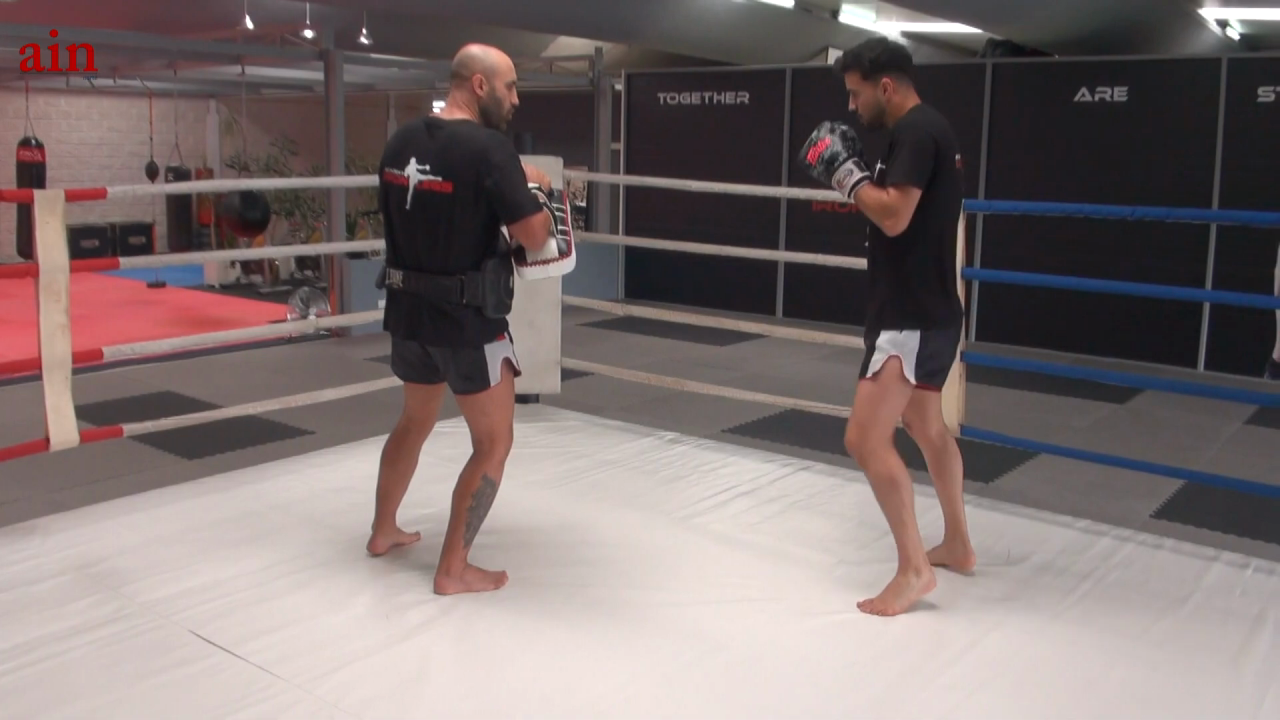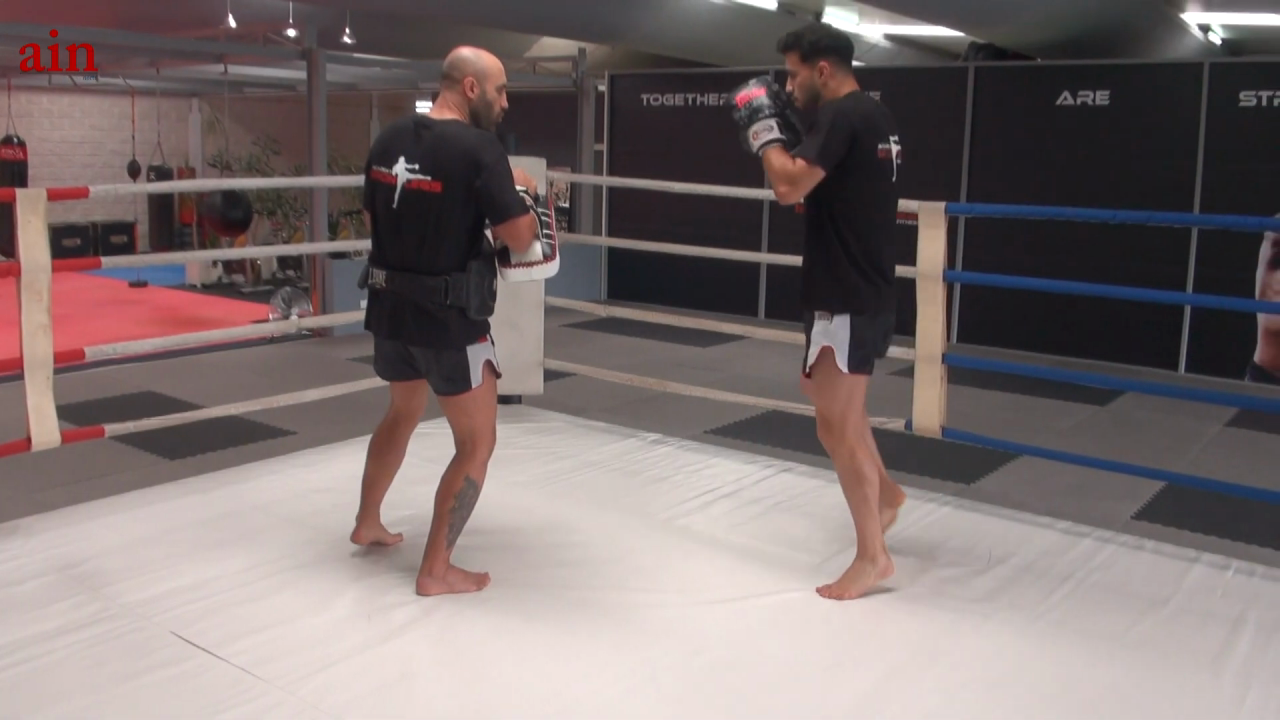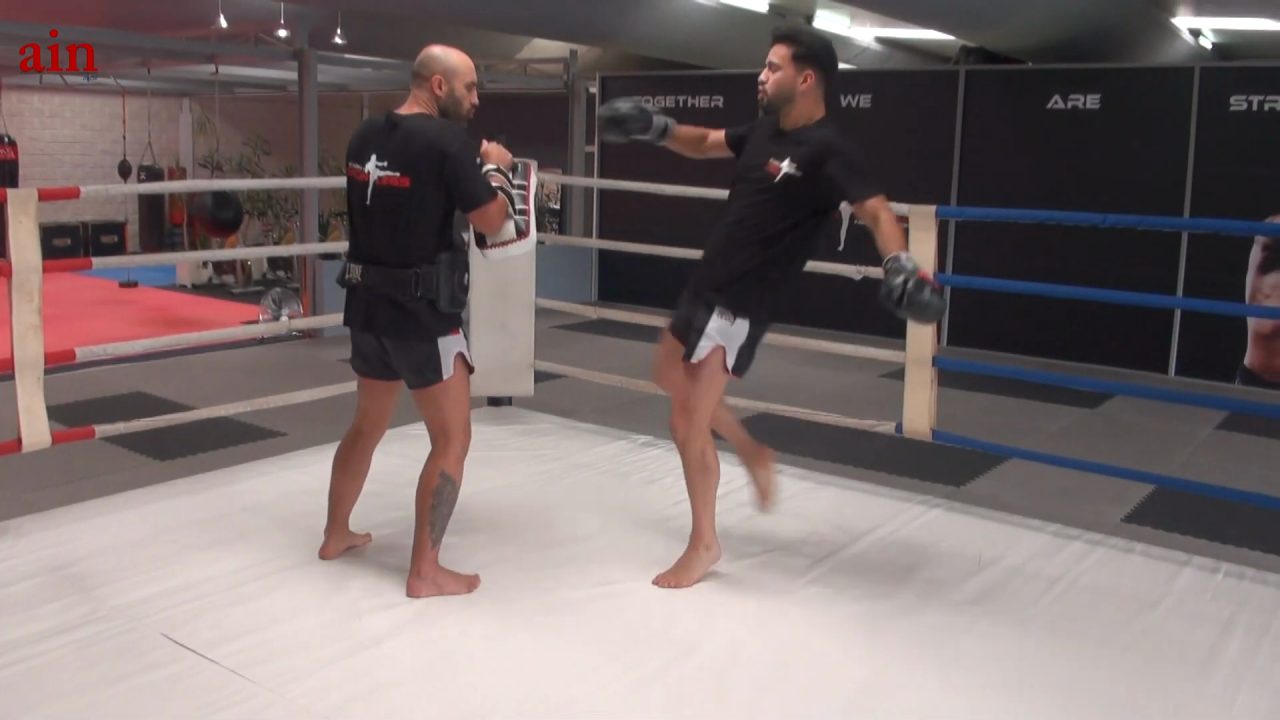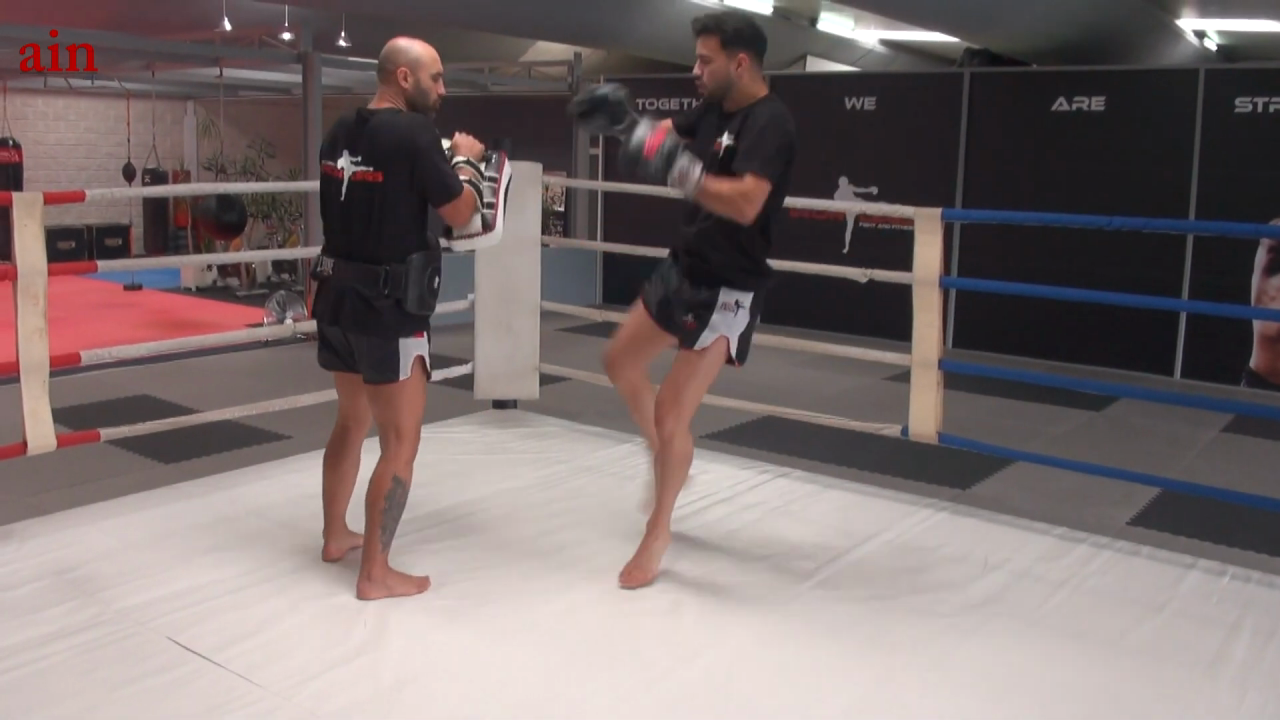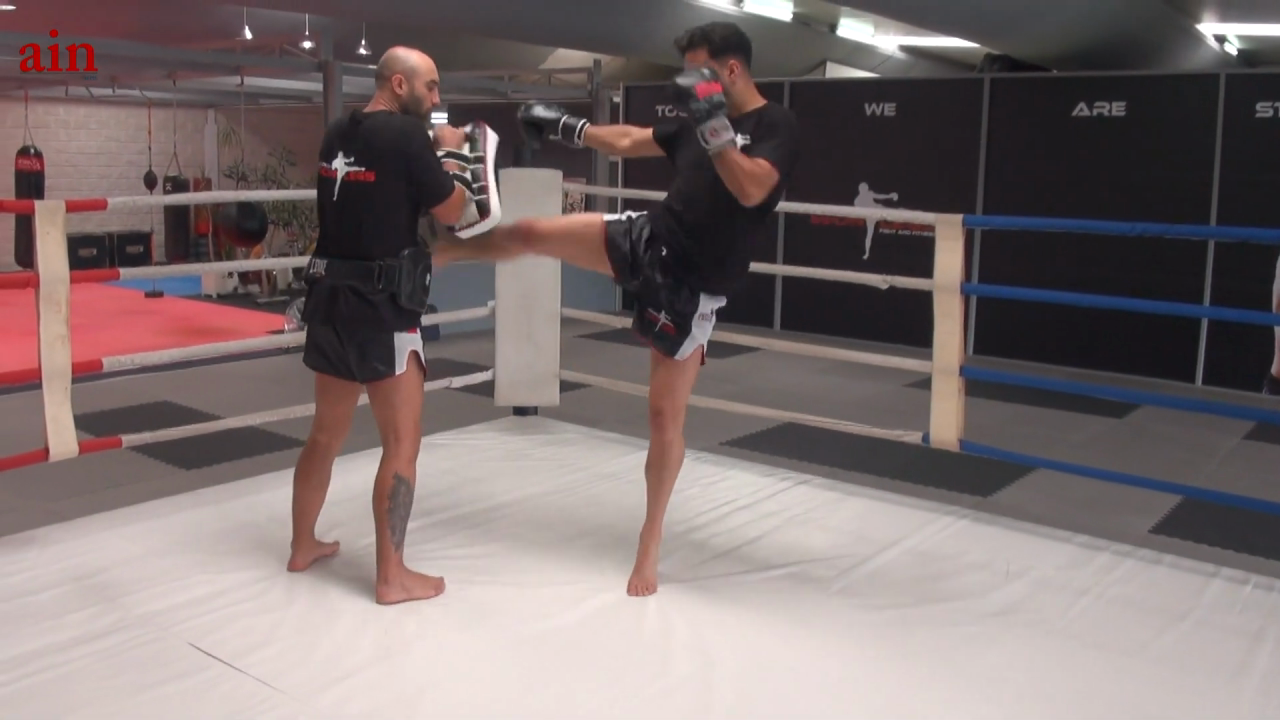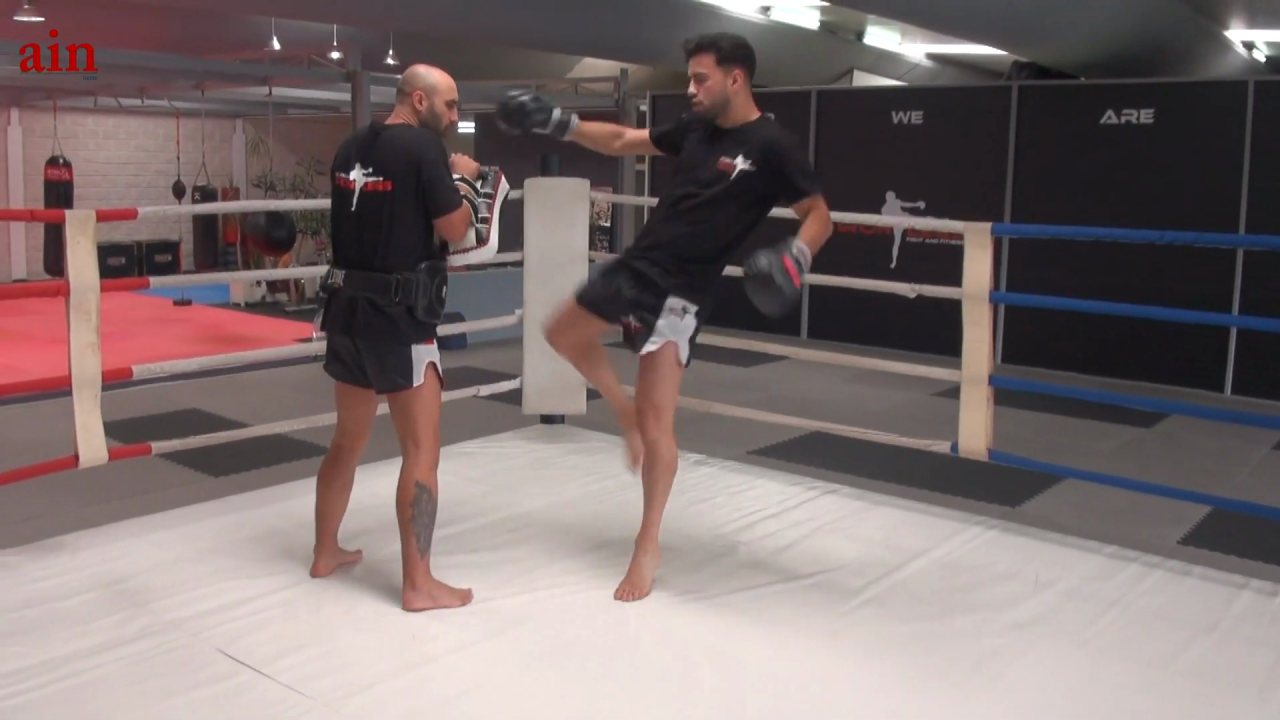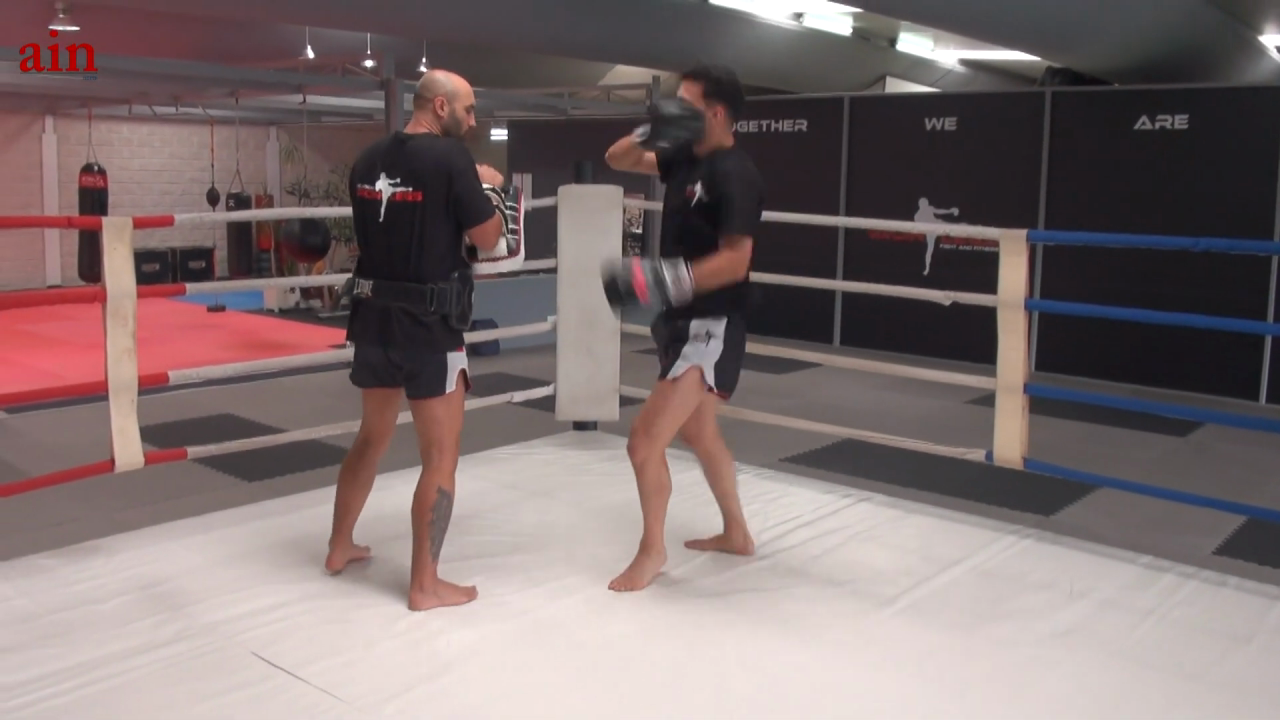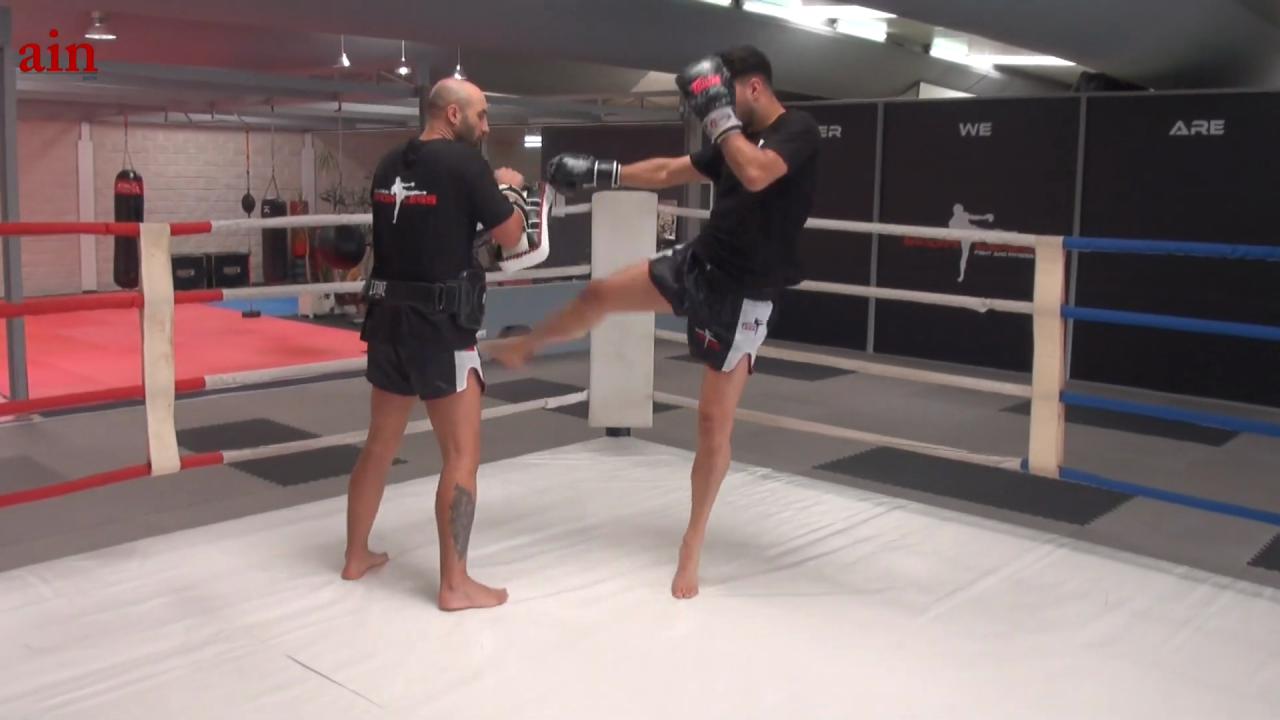
dt=0.4s
person 1, frame 1
left shoulder: (915, 132)
right shoulder: (929, 129)
left elbow: (892, 218)
left wrist: (842, 171)
right wrist: (857, 168)
left hip: (912, 316)
right hip: (930, 309)
left knee: (865, 438)
right knee: (927, 428)
left ankle: (913, 569)
right ankle: (956, 543)
person 1, frame 2
left shoulder: (840, 116)
right shoulder: (874, 117)
left elbow: (790, 188)
left wrist: (761, 127)
right wrist: (783, 132)
left hip: (845, 299)
right hip: (867, 293)
left knee: (837, 429)
right knee: (839, 408)
left ankle: (871, 556)
right ankle: (883, 488)
person 1, frame 3
left shoulder: (830, 149)
right shoulder: (765, 129)
left elbow: (878, 214)
right elbow: (705, 144)
left wrist: (902, 267)
right wrist: (656, 127)
left hip: (738, 305)
right hip: (707, 283)
left knee: (688, 421)
right knee: (666, 374)
left ankle: (703, 544)
right ankle: (752, 455)
person 1, frame 4
left shoulder: (764, 123)
right shoulder: (713, 110)
left elbow: (744, 206)
right elbow: (663, 135)
left wrist: (673, 165)
right wrist: (619, 117)
left hip: (725, 287)
right hip: (686, 265)
left knee: (671, 414)
right knee: (619, 363)
left ankle: (657, 534)
right ankle: (668, 465)
person 1, frame 5
left shoulder: (777, 126)
right shoulder: (693, 123)
left elbow: (751, 190)
right elbow: (629, 142)
left wrist: (711, 119)
right wrist: (562, 124)
left hip: (694, 285)
right hip: (647, 245)
left knee: (665, 419)
right knee: (529, 232)
left ankle: (649, 543)
right ankle: (430, 254)
person 1, frame 6
left shoulder: (774, 146)
right shoulder: (693, 129)
left elbow: (819, 215)
right elbow: (618, 140)
left wrist: (793, 258)
right wrist: (551, 121)
left hip: (677, 296)
right hip: (634, 266)
left knee: (655, 423)
right knee: (562, 335)
left ankle: (647, 550)
right ankle: (626, 410)
person 1, frame 7
left shoulder: (732, 176)
right shoulder: (683, 156)
left elbow: (736, 262)
right elbow: (620, 159)
left wrist: (662, 282)
right wrist: (651, 130)
left hip: (707, 325)
right hip: (684, 314)
left knee: (646, 441)
right knee: (700, 437)
left ankle: (652, 553)
right ankle: (736, 533)
person 1, frame 8
left shoulder: (797, 131)
right shoulder: (728, 137)
left elbow: (755, 174)
right elbow: (668, 171)
left wrist: (716, 111)
right wrist: (597, 172)
left hip: (743, 297)
right hip: (696, 267)
left knee: (713, 427)
right knee: (601, 293)
left ankle: (692, 544)
right ankle: (525, 346)
person 2, frame 1
left shoulder: (402, 141)
right shoulder: (488, 147)
right elbow: (533, 235)
right wrist: (533, 185)
left hip: (408, 309)
right hip: (467, 319)
left knee: (415, 421)
right knee: (494, 443)
left ankle: (383, 530)
right ankle: (453, 569)
person 2, frame 2
left shoulder: (389, 140)
right shoulder: (478, 148)
right elbow: (520, 237)
right wrist: (520, 190)
left hip: (390, 308)
right hip: (449, 318)
left knee: (402, 413)
right knee: (476, 444)
left ankle: (367, 522)
right ankle: (436, 570)
person 2, frame 3
left shoulder: (366, 135)
right shoulder: (446, 139)
right elbow: (492, 221)
right wrist: (493, 167)
left hip: (368, 303)
right hip: (422, 310)
left knee: (367, 425)
right knee: (451, 439)
left ankle: (336, 534)
right ankle: (425, 570)
person 2, frame 4
left shoulder: (340, 131)
right shoulder: (414, 134)
right elbow: (461, 214)
right wrist: (463, 160)
left hip: (338, 298)
right hip: (391, 308)
left knee: (351, 423)
right knee: (400, 442)
left ankle: (336, 534)
right ankle: (375, 573)
person 2, frame 5
left shoulder: (337, 135)
right shoulder: (407, 133)
right elbow: (453, 212)
right wrist: (448, 154)
left hip: (329, 299)
right hip: (381, 306)
left knee: (326, 432)
right knee: (402, 441)
left ankle: (303, 545)
right ankle: (392, 576)
person 2, frame 6
left shoulder: (351, 149)
right shoulder: (421, 146)
right elbow: (455, 229)
right wrist: (460, 176)
left hip: (349, 309)
right hip: (398, 316)
left knee: (348, 438)
right knee: (422, 451)
left ankle: (326, 551)
right ankle: (419, 584)
person 2, frame 7
left shoulder: (368, 160)
right shoulder: (449, 156)
right elbow: (487, 238)
right wrist: (486, 185)
left hip: (374, 316)
right hip: (429, 323)
left knee: (372, 436)
right knee: (441, 455)
left ankle: (340, 546)
right ankle: (426, 584)
person 2, frame 8
left shoulder: (388, 165)
right shoulder: (463, 160)
right elbow: (510, 236)
right wrist: (506, 189)
left hip: (389, 317)
right hip: (440, 324)
left knee: (380, 444)
right knee: (461, 454)
left ankle: (356, 555)
right ankle: (456, 584)
